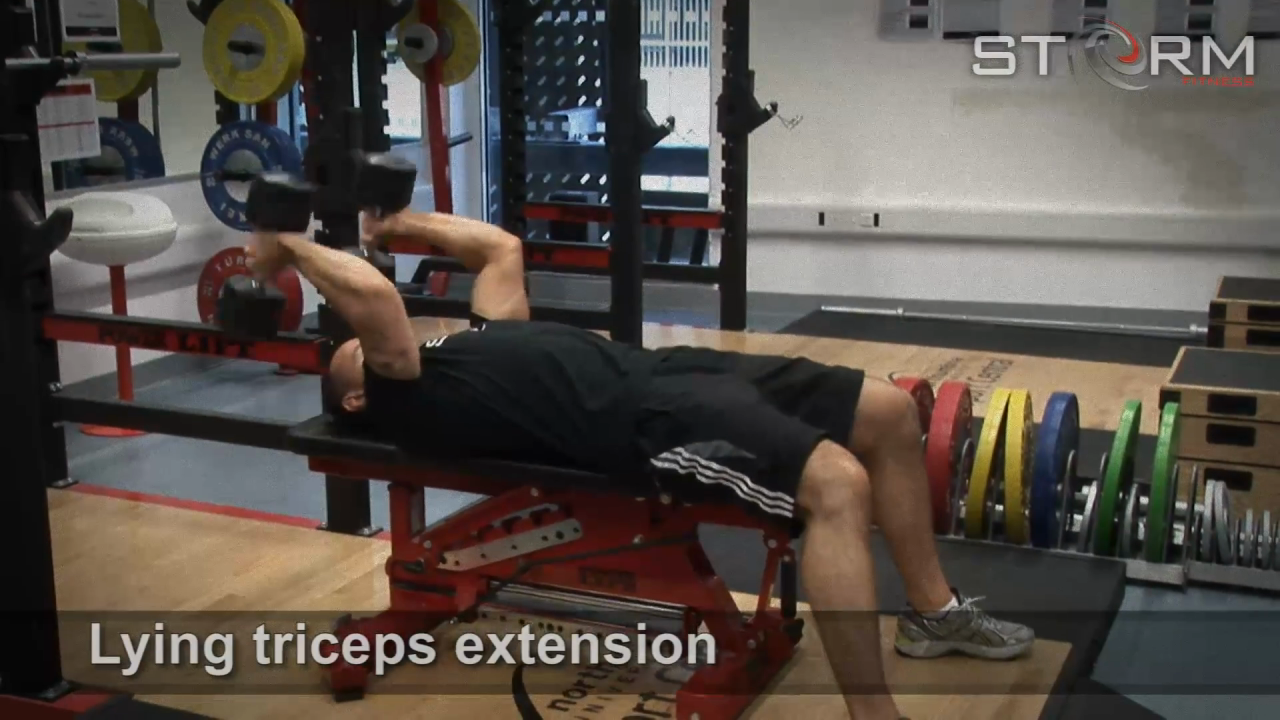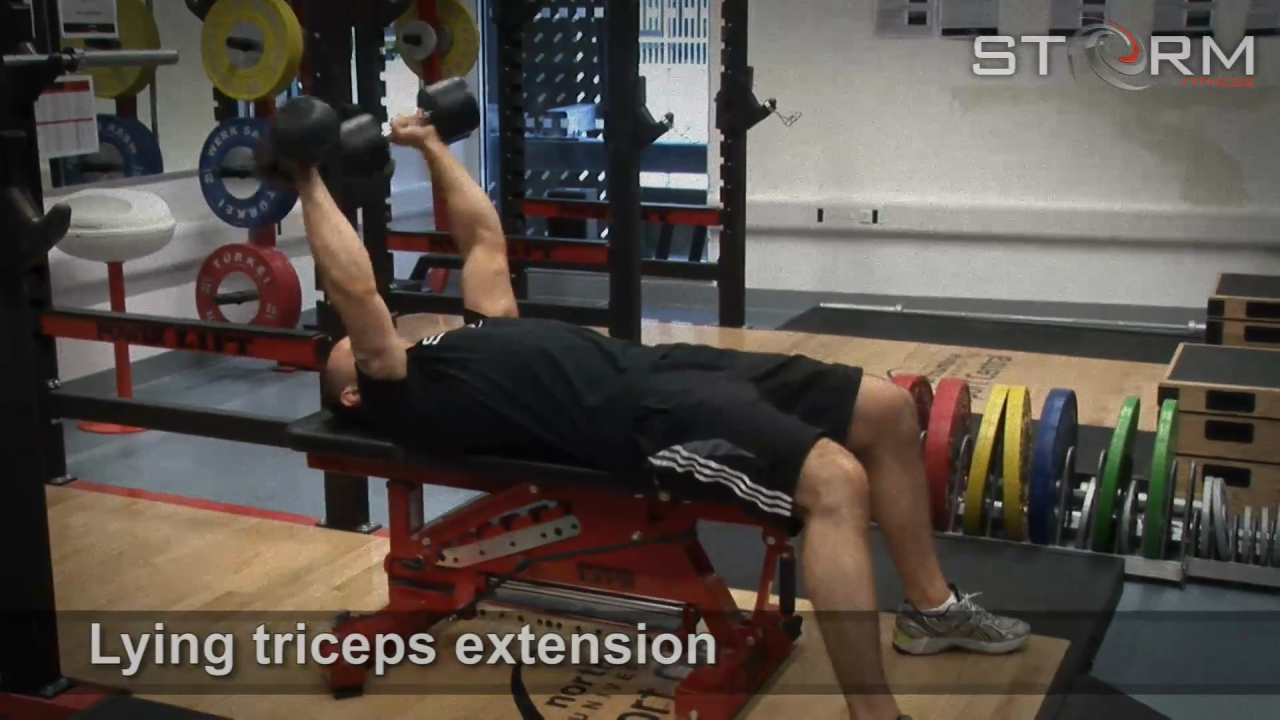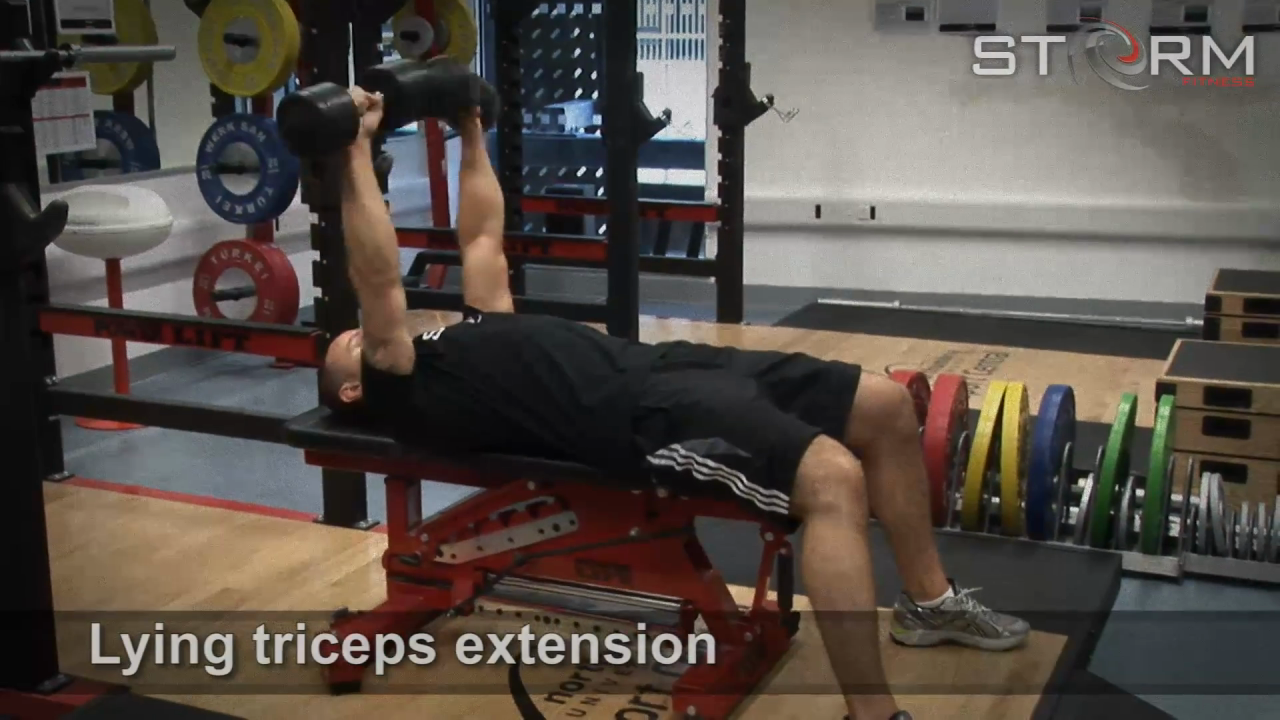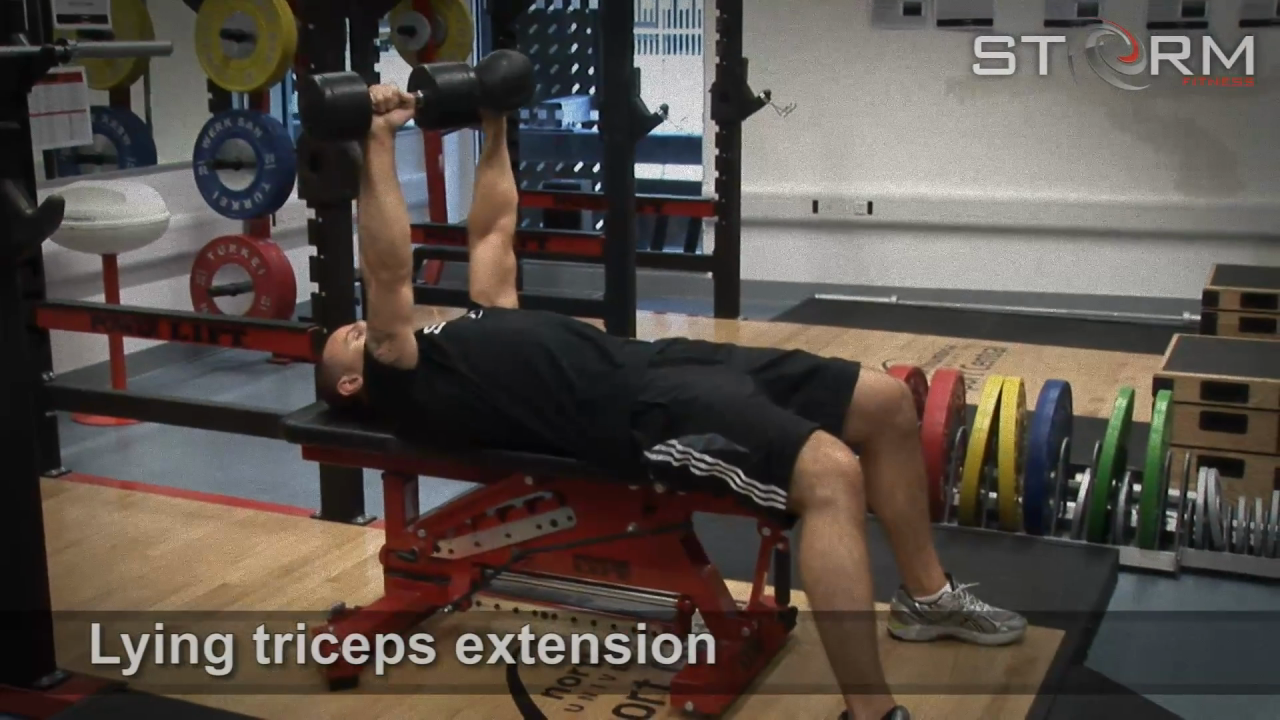
dt=0.4s
person 1, frame 1
left shoulder: (466, 345)
right shoulder: (405, 395)
left elbow: (503, 252)
right elbow: (376, 295)
left wrist: (399, 223)
right wrist: (290, 248)
left hip: (664, 372)
right hip: (642, 419)
left knee: (890, 412)
right knee: (838, 484)
left ankle: (934, 612)
person 1, frame 2
left shoulder: (468, 339)
right shoulder: (406, 394)
left elbow: (484, 240)
right elbow: (357, 293)
left wrist: (429, 146)
right wrist: (310, 182)
left hip: (662, 366)
right hip: (639, 416)
left knee: (889, 411)
right knee: (836, 483)
left ankle: (931, 608)
person 1, frame 3
left shoulder: (467, 335)
right shoulder: (408, 389)
left elbow: (483, 236)
right elbow: (378, 280)
left wrist: (469, 132)
right wrist: (355, 151)
left hip: (662, 364)
right hip: (638, 414)
left knee: (887, 408)
right knee: (833, 479)
left ankle: (929, 601)
person 1, frame 4
left shoulder: (465, 331)
right shoulder: (407, 384)
left elbow: (494, 231)
right elbow: (387, 274)
left wrist: (494, 126)
right wrist: (376, 146)
left hip: (659, 360)
right hip: (636, 411)
left knee: (887, 403)
right knee: (831, 473)
left ankle: (928, 596)
